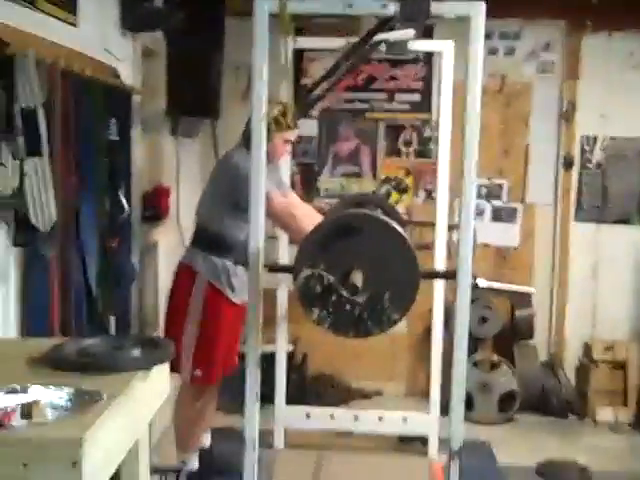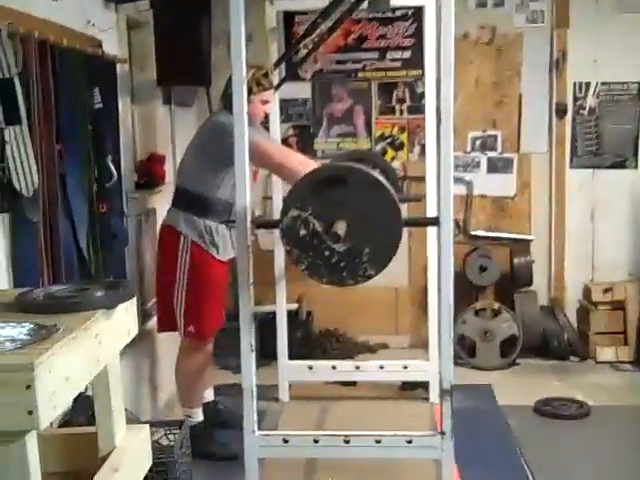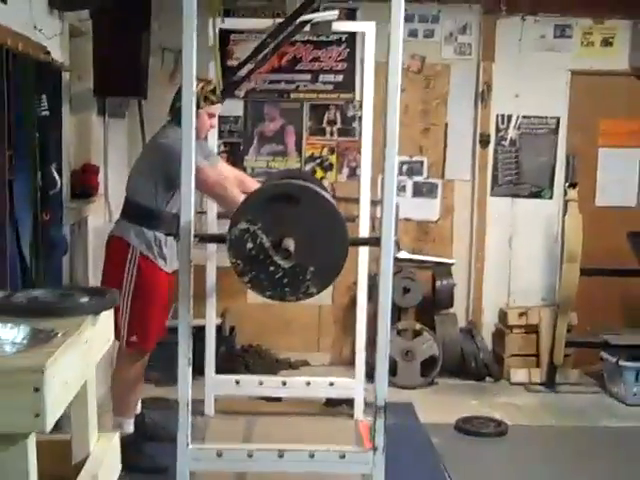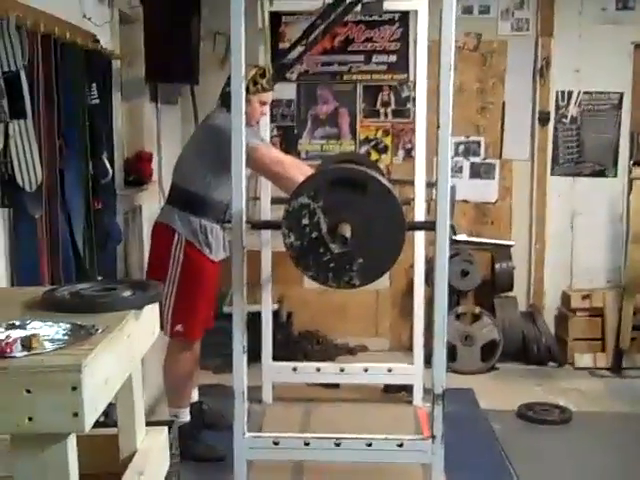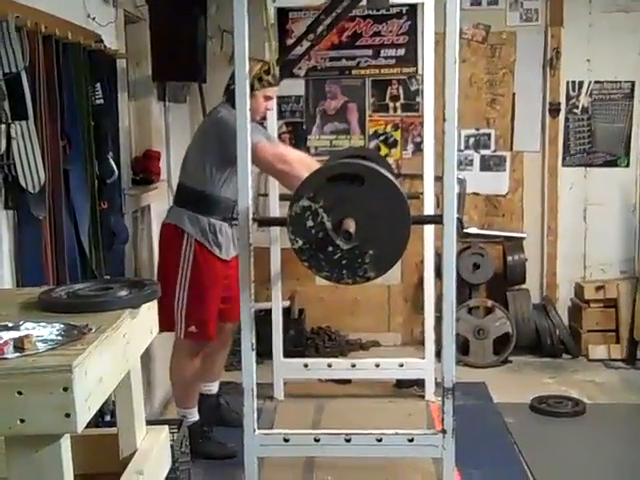
dt=1s
person 1, frame 1
left shoulder: (265, 169)
right shoulder: (241, 165)
left elbow: (299, 207)
right elbow: (286, 215)
left hip: (231, 283)
right hip: (207, 279)
left knee: (213, 376)
right knee: (197, 379)
left ankle: (201, 450)
right ankle: (188, 467)
person 1, frame 2
left shoulder: (245, 130)
right shoulder: (223, 127)
left elbow: (293, 156)
right elbow: (280, 162)
left hip: (215, 238)
right hip: (191, 238)
left knee: (207, 331)
right knee: (195, 336)
left ankle: (207, 405)
right ankle: (193, 427)
person 1, frame 3
left shoulder: (191, 143)
right shoulder: (171, 143)
left elbow: (233, 176)
right elbow: (219, 189)
left hip: (158, 250)
right hip: (137, 249)
left knee: (144, 343)
right knee: (133, 346)
left ankle: (134, 419)
right ankle: (123, 438)
person 1, frame 4
left shoulder: (239, 129)
right shoulder: (223, 127)
left elbow: (286, 160)
right elbow: (277, 169)
left hip: (204, 236)
right hip: (184, 236)
left knee: (194, 331)
right knee: (183, 335)
left ankle: (191, 407)
right ankle: (180, 428)
person 1, frame 5
left shoulder: (245, 126)
right shoulder: (225, 121)
left elbow: (294, 155)
right elbow: (280, 166)
left hip: (218, 236)
right hip: (194, 235)
left knee: (226, 323)
right knee: (193, 336)
left ankle: (210, 400)
right ankle: (190, 427)
